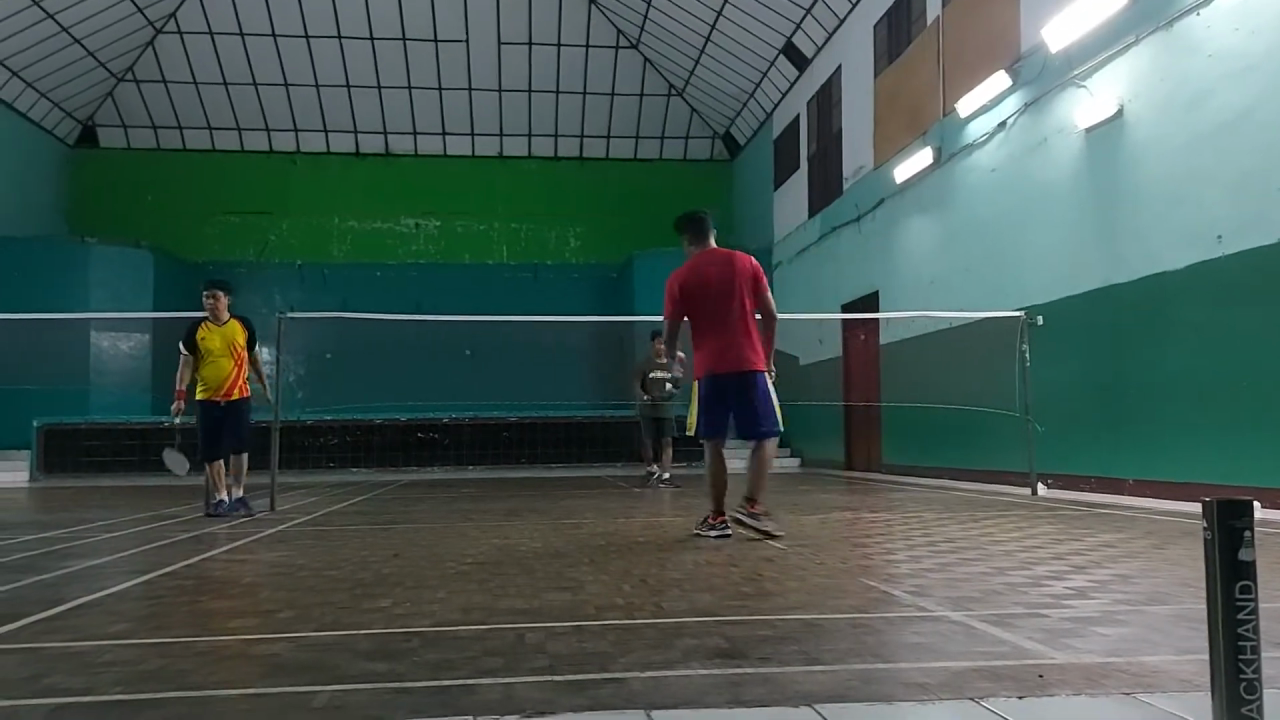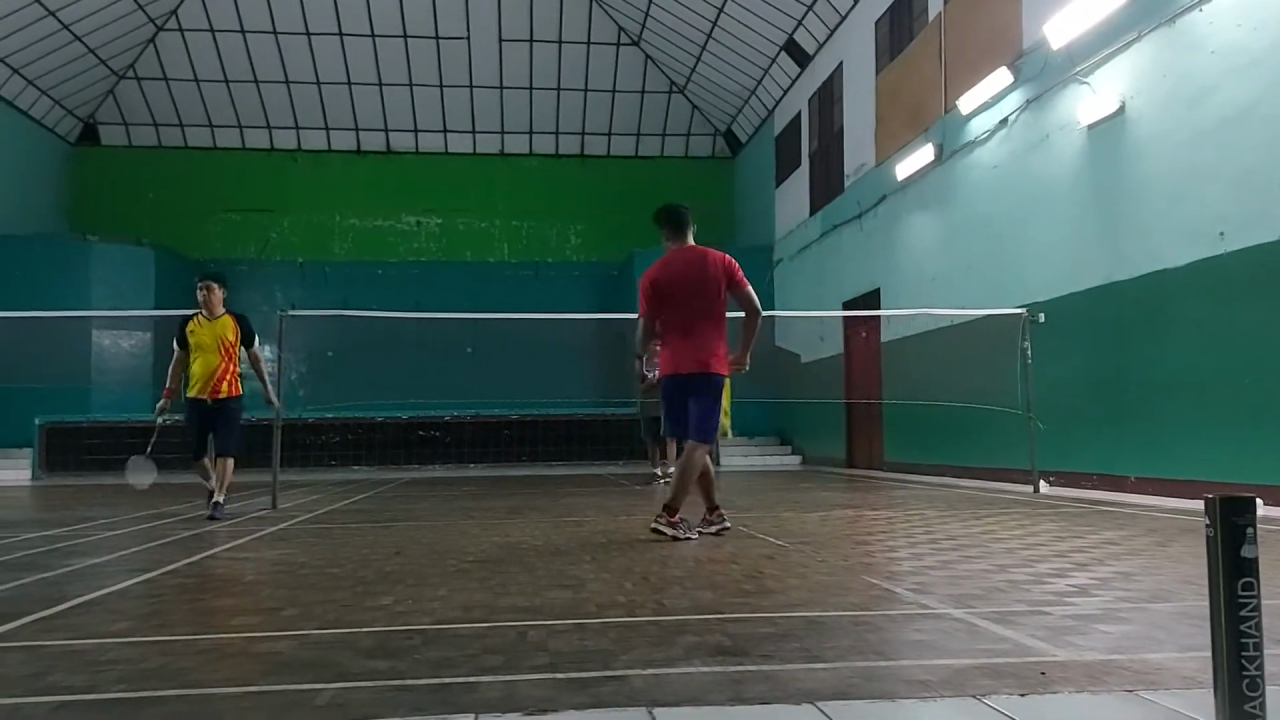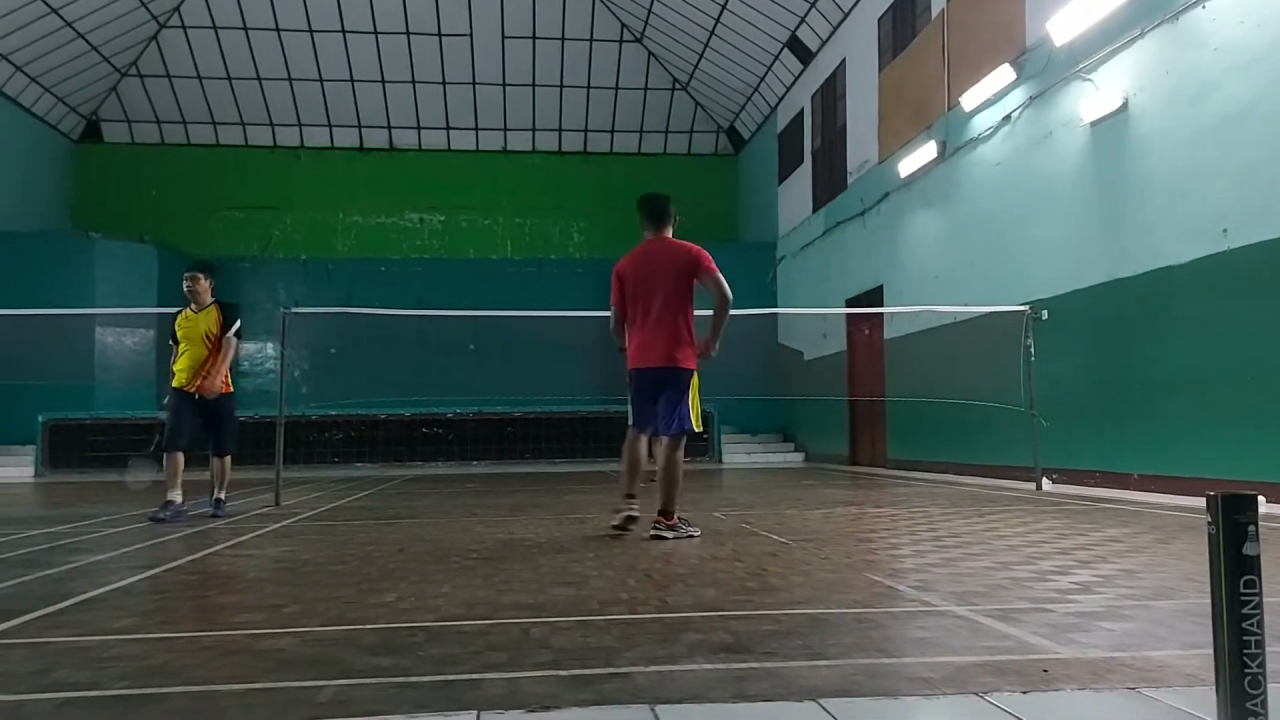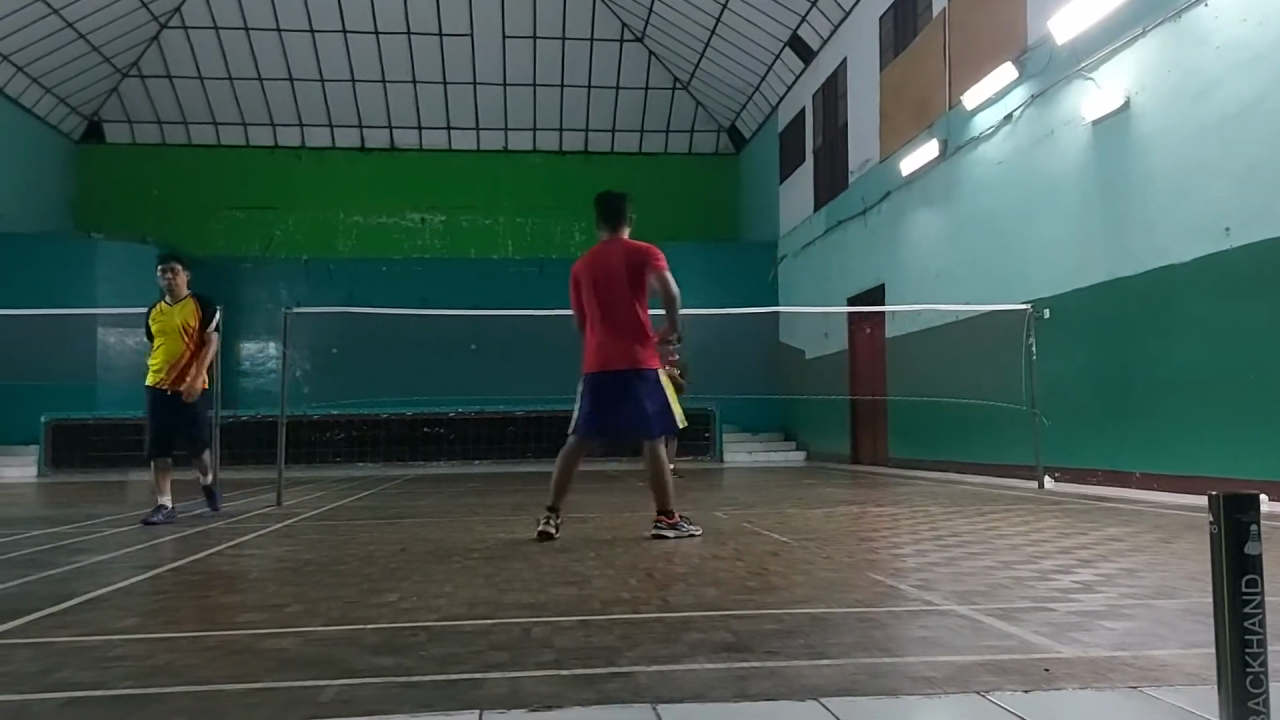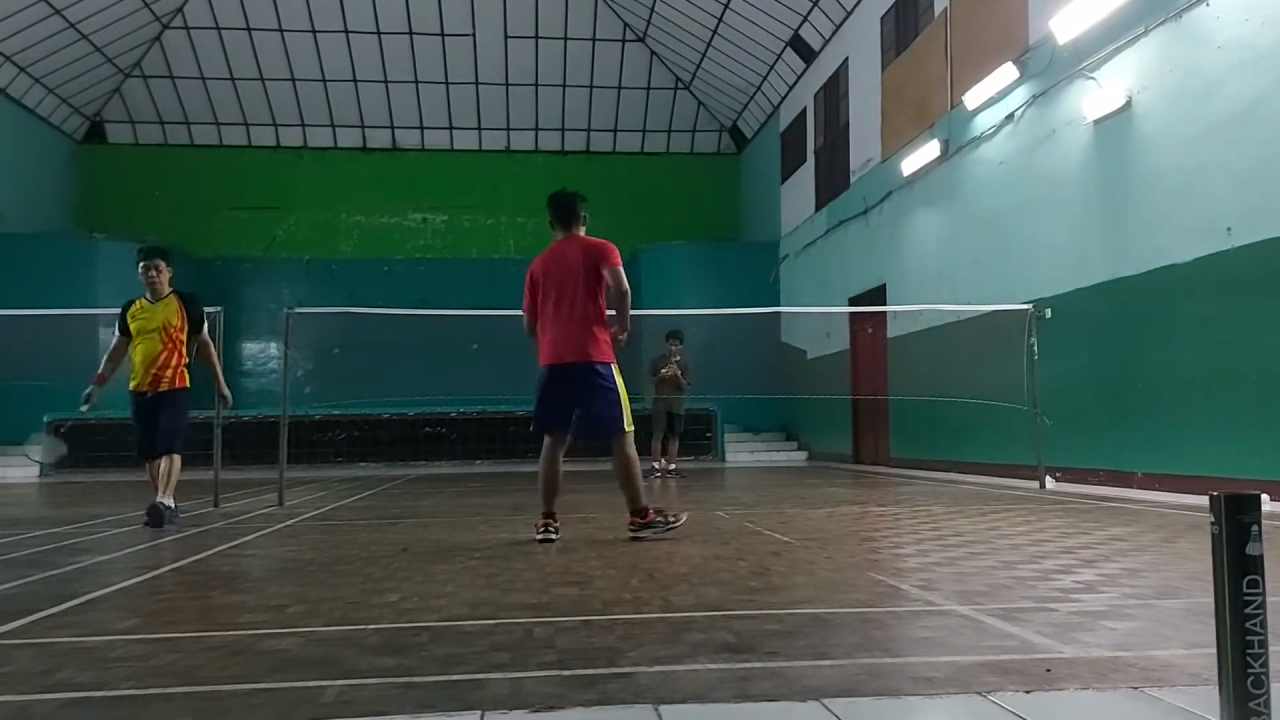
dt=0.3s
person 1, frame 1
left shoulder: (680, 278)
right shoulder: (746, 263)
left elbow: (671, 332)
right elbow: (770, 316)
right wrist: (767, 357)
left hip: (709, 370)
right hip: (749, 366)
left knee: (714, 444)
right knee: (765, 437)
left ankle: (718, 517)
right ankle: (752, 506)
person 1, frame 2
left shoulder: (653, 274)
right shoulder: (721, 262)
left elbow: (646, 330)
right elbow: (754, 310)
left wrist: (640, 357)
right wrist: (743, 353)
left hip: (673, 369)
right hip: (710, 366)
left knee: (692, 440)
right knee: (699, 443)
left ankle: (713, 513)
right ankle: (669, 514)
person 1, frame 3
left shoulder: (625, 264)
right shoulder: (691, 255)
left elbow: (617, 323)
right elbow: (723, 296)
right wrist: (713, 339)
left hip: (640, 362)
right hip: (677, 360)
left knee: (638, 431)
right knee: (672, 439)
left ankle: (629, 502)
right ankle: (666, 519)
person 1, frame 4
left shoulder: (581, 266)
right shoulder: (644, 253)
right elbow: (670, 292)
right wrist: (672, 329)
left hip: (596, 366)
right hip: (638, 362)
left knee: (578, 440)
right knee: (654, 439)
left ankle: (551, 515)
right ankle: (666, 517)
person 1, frame 5
left shoulder: (538, 264)
right shoulder: (600, 249)
left elbow: (530, 325)
right elbow: (620, 288)
right wrist: (622, 326)
left hip: (552, 362)
right hip: (591, 357)
left knee: (554, 441)
right knee: (620, 435)
left ankle: (547, 520)
right ankle: (641, 515)
person 2, frame 1
left shoulder: (244, 325)
right shoulder: (195, 329)
left elbow: (254, 357)
right elbow: (186, 365)
left wrist: (265, 387)
right wrist: (180, 396)
left hip: (238, 398)
right hip: (207, 400)
left knee: (239, 448)
right knee: (211, 454)
left ankle: (238, 496)
right ankle: (221, 499)
person 2, frame 2
left shoulder: (238, 322)
right shoulder: (188, 324)
left elbow: (255, 356)
right elbow: (179, 361)
left wrist: (267, 388)
right wrist: (167, 395)
left hip: (228, 396)
right hip: (196, 397)
left knee: (225, 450)
right knee: (198, 453)
left ankle: (218, 501)
right ankle: (214, 488)
person 2, frame 3
left shoulder: (226, 312)
right shoulder: (179, 318)
left elbow: (229, 348)
left wrist: (214, 377)
right wrist: (170, 391)
left hip: (218, 392)
right hip: (182, 392)
left knee: (221, 449)
right knee: (173, 444)
left ankle: (219, 498)
right ankle: (174, 502)
person 2, frame 4
left shoulder: (203, 305)
right shoulder: (153, 312)
left elbow: (211, 343)
left wrist: (197, 376)
right wrist: (157, 383)
left hip: (192, 388)
right hip: (157, 388)
left knee: (196, 444)
right knee: (158, 449)
left ankle: (206, 481)
right ankle: (165, 505)
person 2, frame 5
left shoulder: (187, 304)
right shoulder: (130, 310)
left elbow: (205, 344)
right elbow: (117, 349)
left wrist: (221, 382)
right wrist: (98, 383)
left hip: (174, 388)
right hip: (140, 390)
left knee: (171, 447)
right knee: (151, 453)
left ankle: (161, 504)
right ankle: (167, 502)
